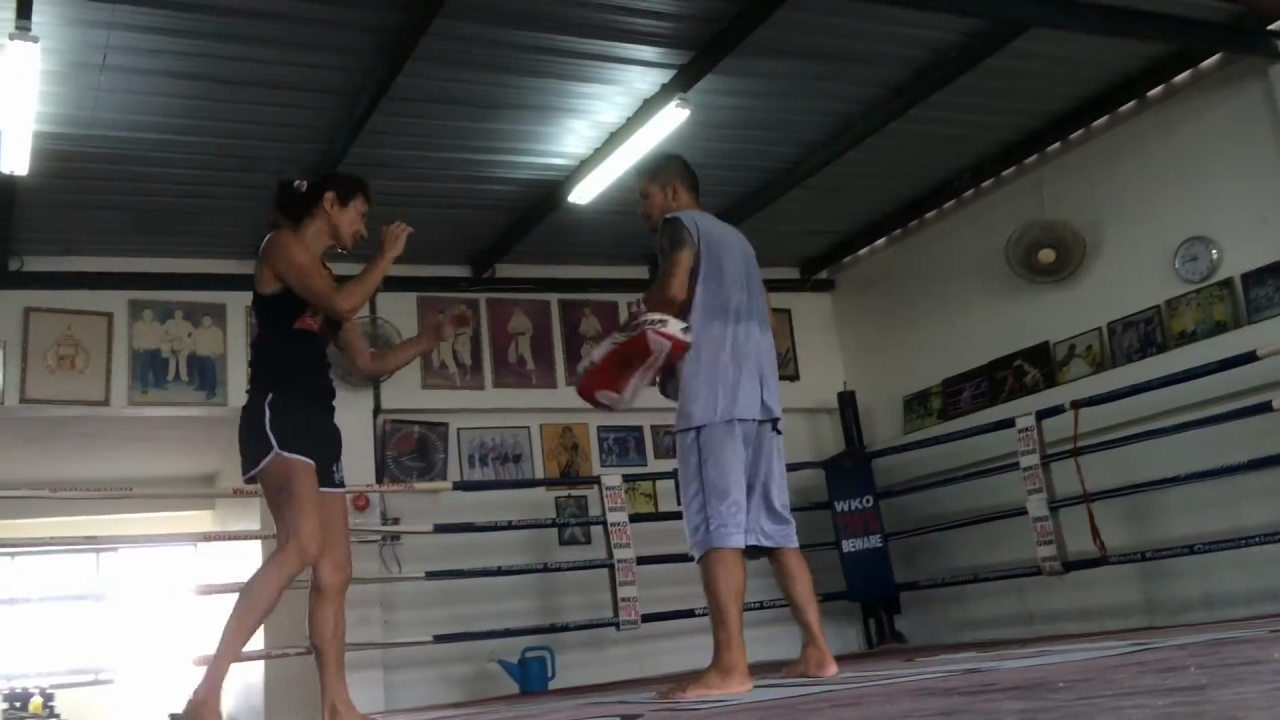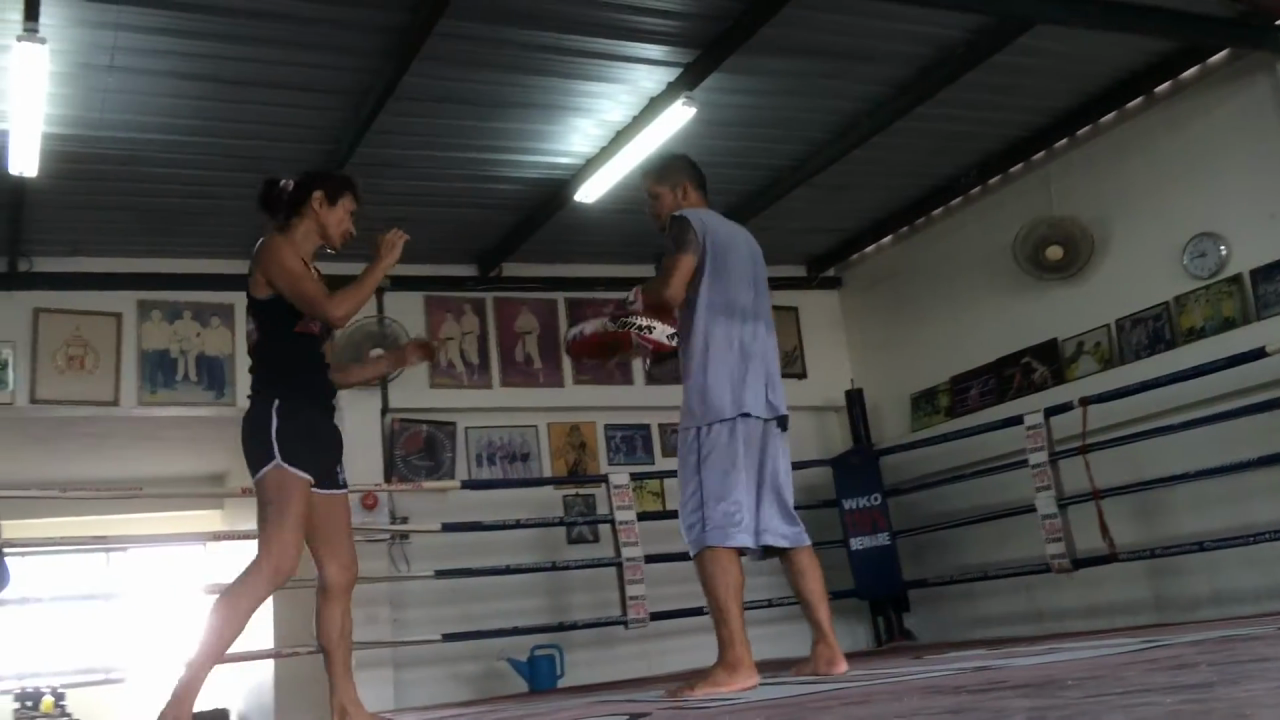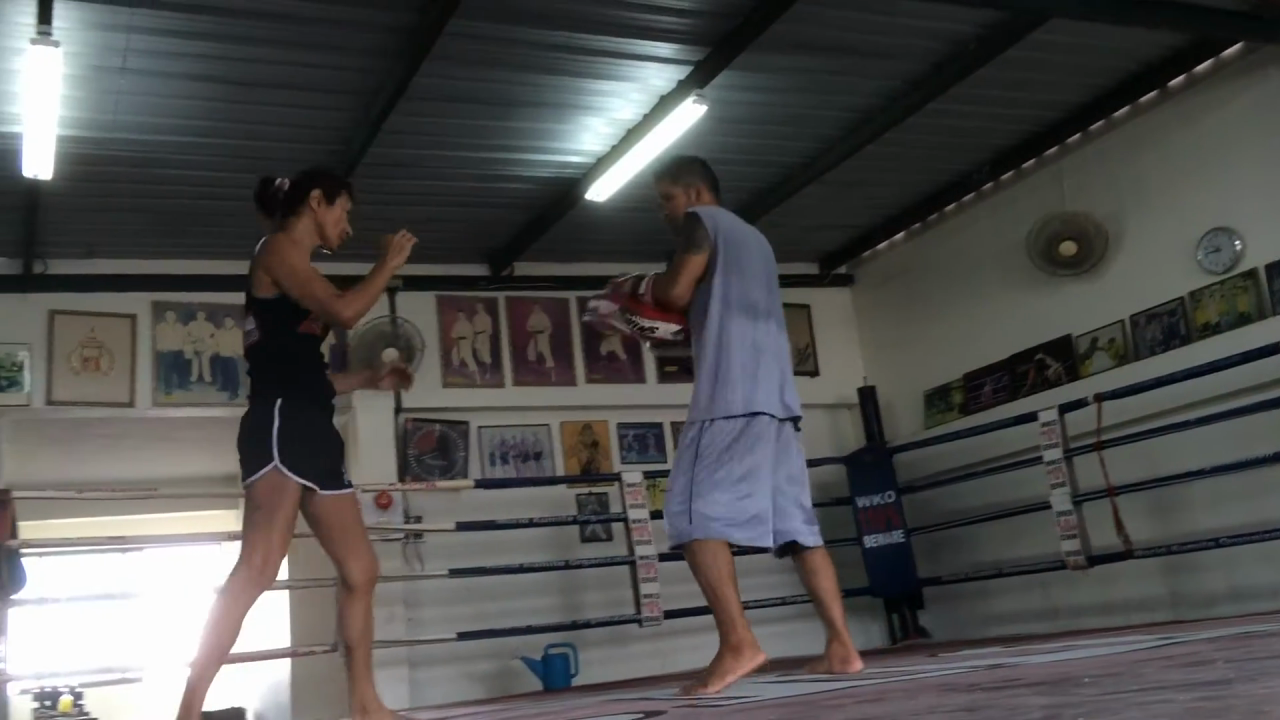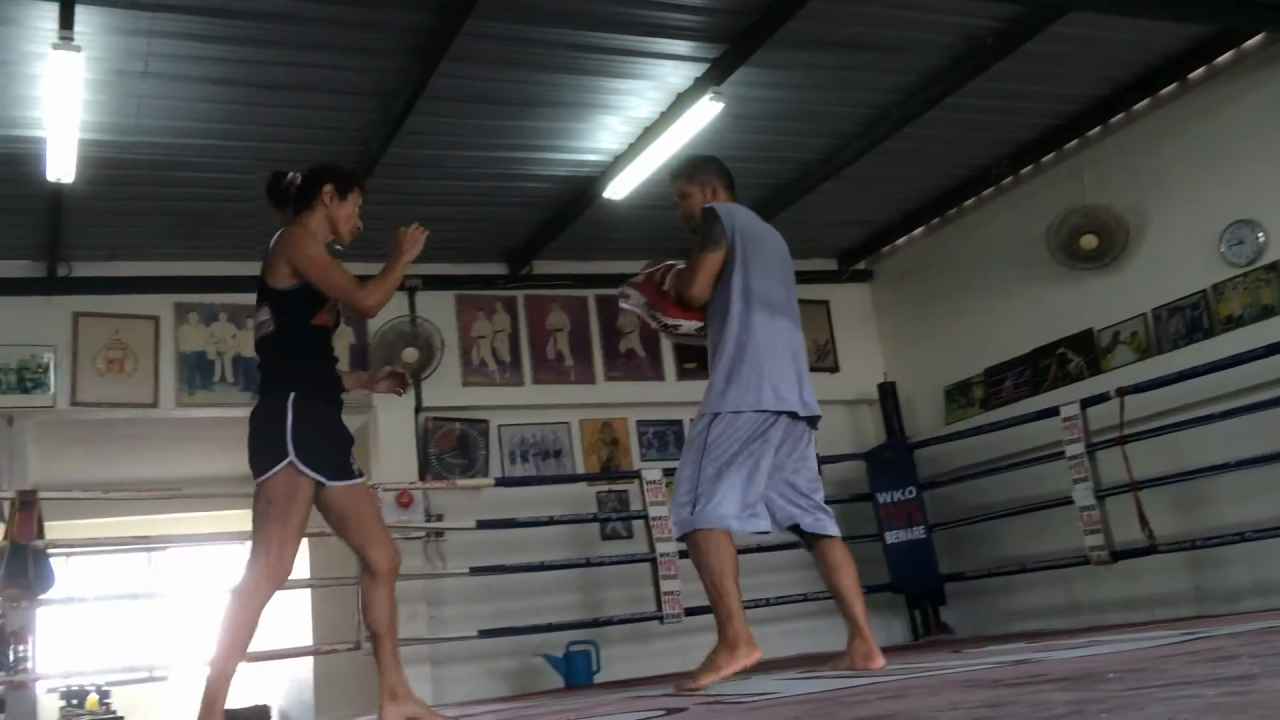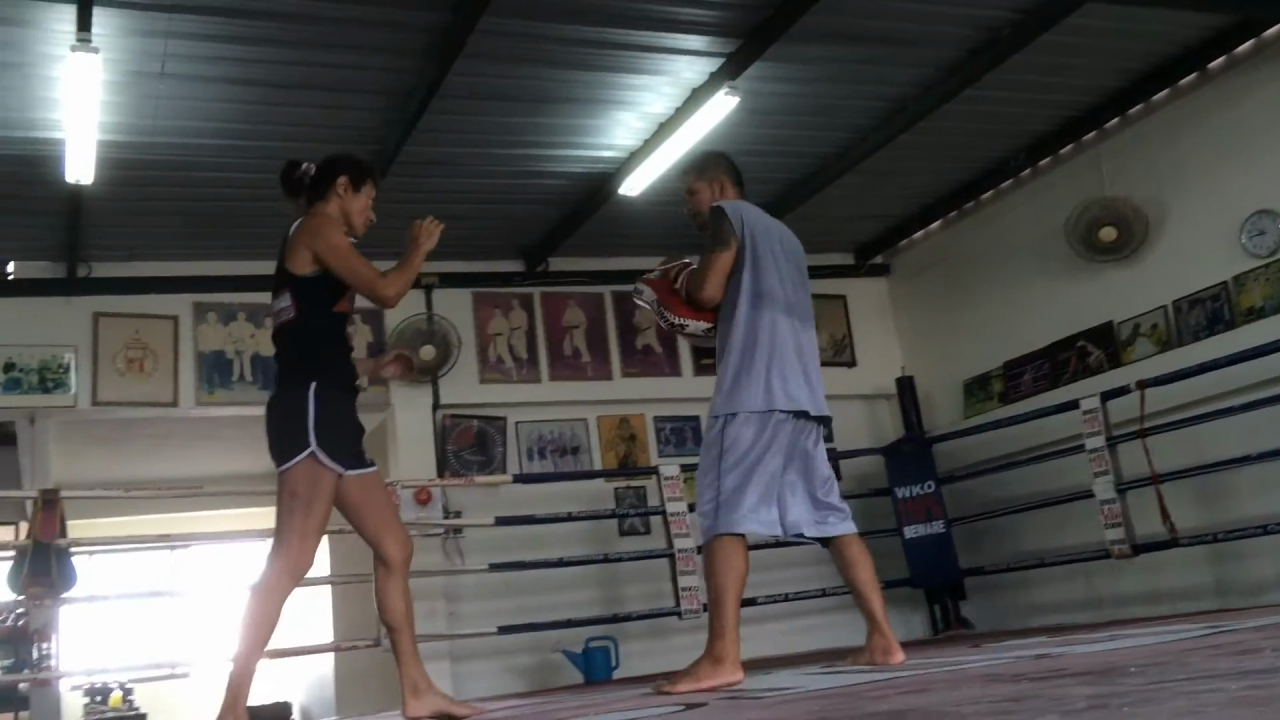
dt=0.1s
person 1, frame 1
left shoulder: (322, 279)
right shoulder: (282, 246)
left elbow: (369, 362)
right elbow: (340, 304)
left wrist: (431, 338)
right wrist: (385, 256)
left hip: (316, 425)
right hip: (278, 414)
left knee: (335, 572)
right knee: (302, 547)
person 1, frame 2
left shoulder: (307, 275)
right shoulder: (275, 250)
right elbow: (334, 312)
left wrist: (395, 360)
right wrist: (382, 263)
left hip: (316, 430)
right hip: (280, 422)
left knee: (338, 576)
right knee: (277, 561)
person 1, frame 3
left shoulder: (307, 279)
right shoulder: (277, 249)
right elbow: (345, 312)
left wrist: (370, 379)
right wrist: (389, 264)
left hip: (316, 431)
right hip: (280, 424)
left knee: (360, 570)
right knee: (259, 568)
person 1, frame 4
left shoulder: (305, 270)
right shoulder: (297, 240)
right elbow: (365, 301)
left wrist: (363, 380)
right wrist: (404, 256)
left hip: (317, 425)
right hip: (291, 420)
left knee: (381, 557)
right knee: (270, 566)
person 1, frame 5
left shoulder: (319, 258)
right shoulder: (315, 228)
right elbow: (386, 291)
left wrist: (372, 366)
right wrist: (419, 249)
left hip: (330, 414)
right hip: (311, 410)
left knee: (394, 549)
right knee: (291, 560)
person 2, frame 1
left shoulder: (678, 226)
right shoulder: (735, 238)
left elbow: (674, 292)
left wrist: (647, 305)
left hip: (712, 398)
right hip: (758, 397)
left knee: (716, 525)
right knee: (772, 525)
left ankle: (729, 665)
right ankle: (817, 651)
person 2, frame 2
left shoulder: (689, 223)
right shoulder: (742, 238)
left elbow: (669, 293)
left wrist: (643, 293)
right wrist: (672, 334)
left hip: (718, 398)
right hip: (764, 395)
left knee: (711, 525)
right knee: (778, 523)
left ankle: (734, 659)
right ankle: (827, 649)
person 2, frame 3
left shoulder: (702, 222)
right shoulder: (755, 238)
left elbow: (676, 292)
left wrist: (650, 285)
right wrist: (683, 323)
left hip: (729, 396)
right hip: (775, 394)
left knee: (697, 517)
right knee: (794, 523)
left ankle: (737, 643)
right ankle: (841, 647)
person 2, frame 4
left shoulder: (719, 218)
right shoulder: (769, 236)
left elbow: (697, 291)
left wrist: (674, 279)
right wrist: (688, 310)
left hip: (743, 389)
right hip: (790, 391)
left knee: (704, 509)
right knee: (812, 515)
left ankle: (734, 637)
right ankle: (864, 643)
person 2, frame 5
left shoulder: (728, 216)
right shoulder: (783, 234)
left elbow: (708, 292)
left wrist: (686, 279)
right wrist: (694, 311)
left hip: (751, 390)
right hip: (800, 390)
left knee: (724, 514)
right knee: (827, 514)
left ankle: (722, 653)
right ankle: (882, 638)
